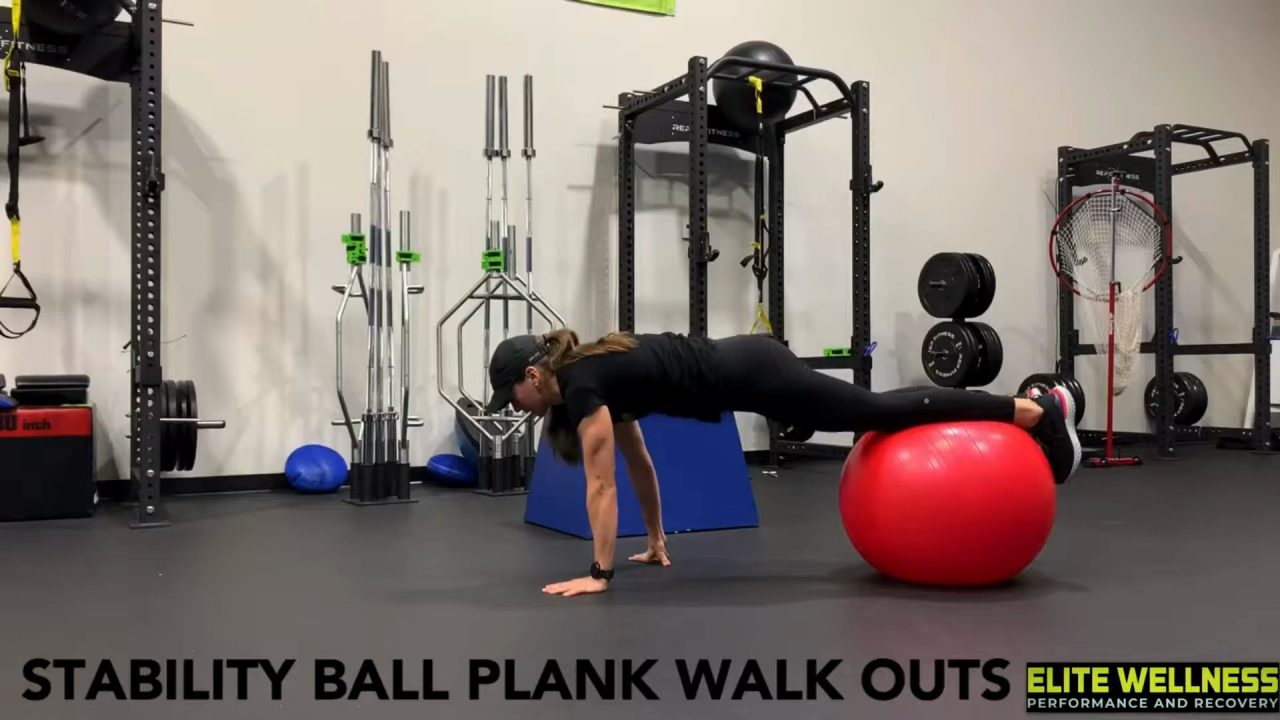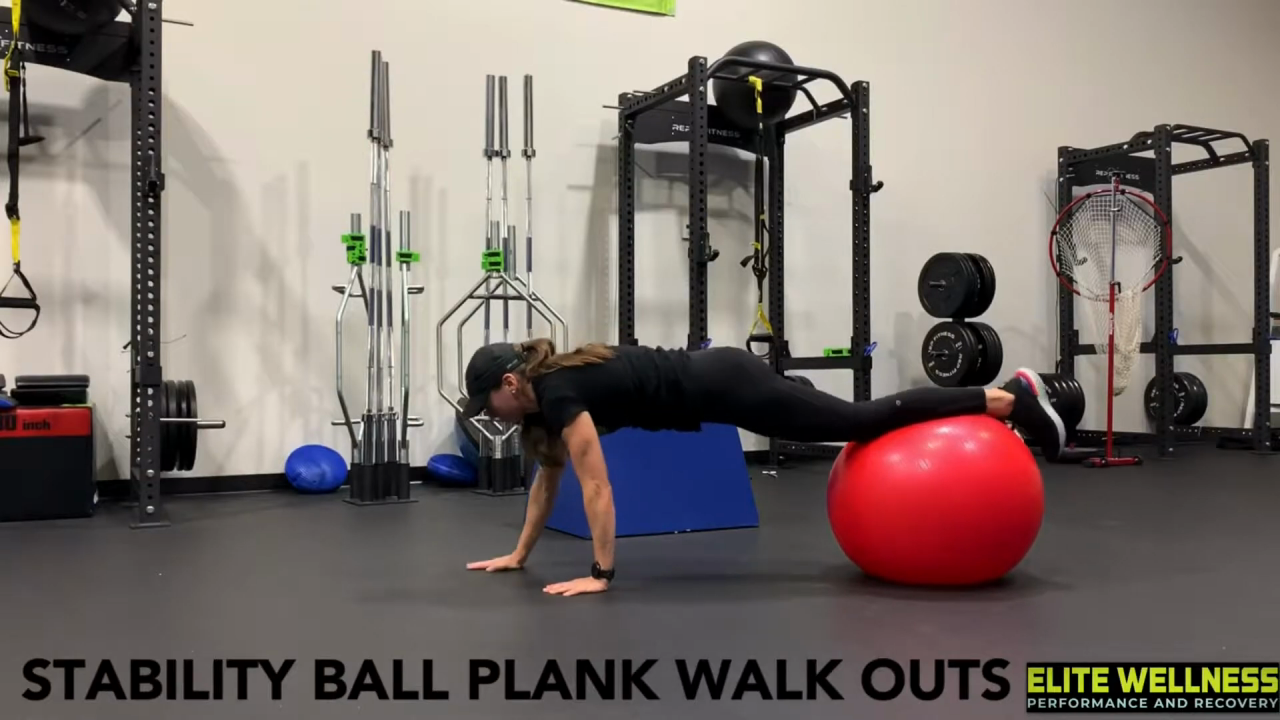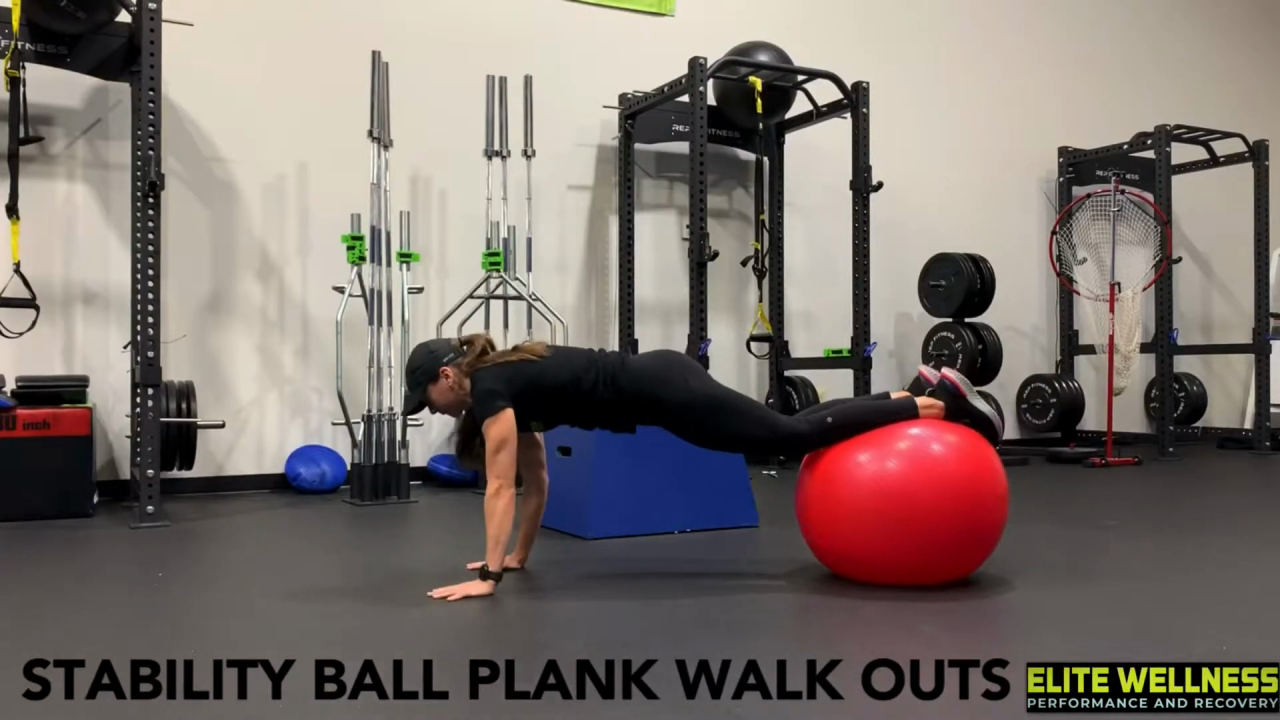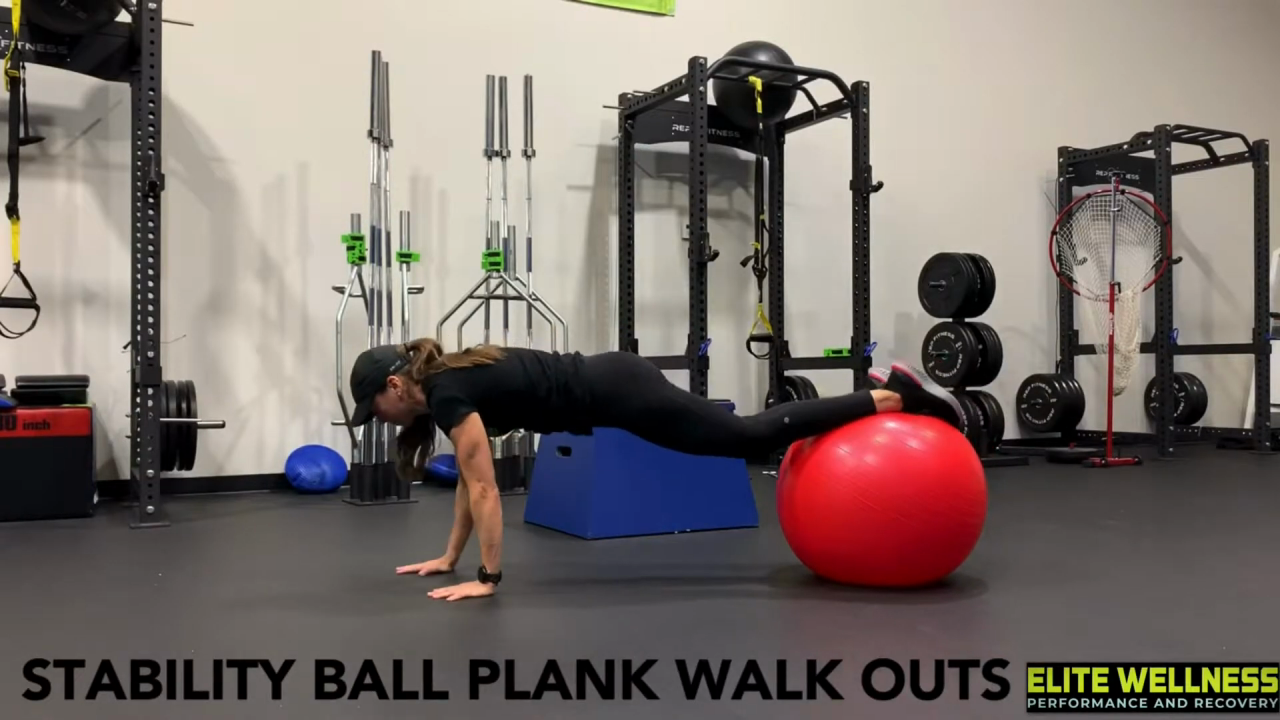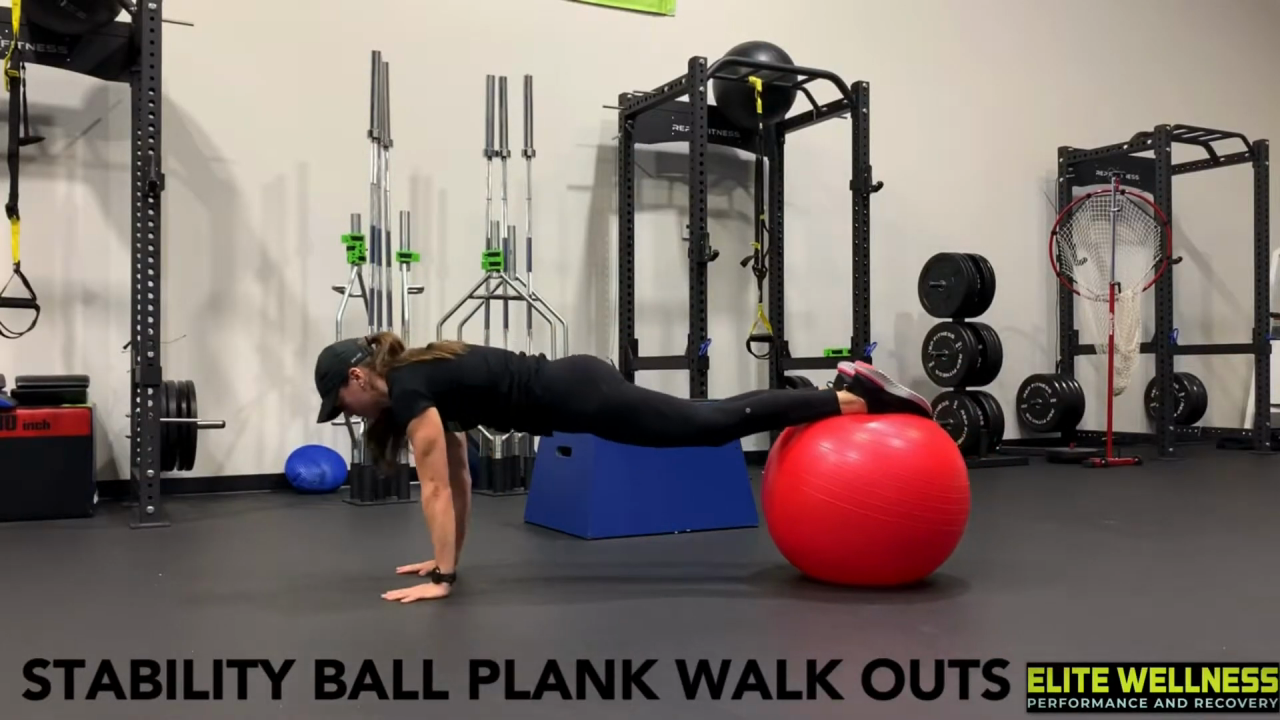
dt=0.7s
person 1, frame 1
left shoulder: (580, 384)
right shoulder: (596, 376)
left elbow: (601, 485)
right elbow: (639, 463)
left wrist: (599, 572)
right wrist: (657, 539)
left hip: (749, 376)
right hip: (743, 364)
left knee: (884, 412)
right knee: (880, 412)
left ankle: (1038, 413)
right ankle: (1025, 407)
person 1, frame 2
left shoulder: (556, 393)
right shoulder: (554, 386)
left elbow: (596, 487)
right elbow: (548, 476)
left wrist: (600, 573)
right wrist: (519, 553)
left hip: (723, 387)
right hip: (717, 377)
left knee: (862, 420)
right knee: (854, 421)
left ankle: (1011, 399)
right ankle: (993, 397)
person 1, frame 3
left shoulder: (489, 387)
right shoulder: (508, 384)
left elbow: (500, 487)
right elbow: (535, 478)
left wrist: (488, 575)
right wrist: (519, 555)
left hip: (660, 389)
right hip: (657, 386)
left knee: (796, 436)
right knee: (791, 429)
left ankle: (942, 403)
right ankle: (916, 393)
person 1, frame 4
left shoulder: (446, 394)
right shoulder: (453, 384)
left elbow: (484, 489)
right elbow: (470, 483)
left wrist: (489, 577)
right wrist: (450, 556)
left hip: (619, 393)
right hip: (614, 381)
left knee: (754, 438)
right knee: (745, 433)
left ankle: (895, 395)
right ankle: (868, 393)
person 1, frame 5
left shoulder: (407, 389)
right shoulder: (425, 380)
left elbow: (436, 488)
right elbow: (459, 477)
left wrist: (442, 578)
right wrist: (447, 558)
left hip: (578, 398)
right hip: (577, 385)
left knee: (717, 425)
right knee: (716, 420)
left ankle: (859, 399)
right ankle: (840, 388)
